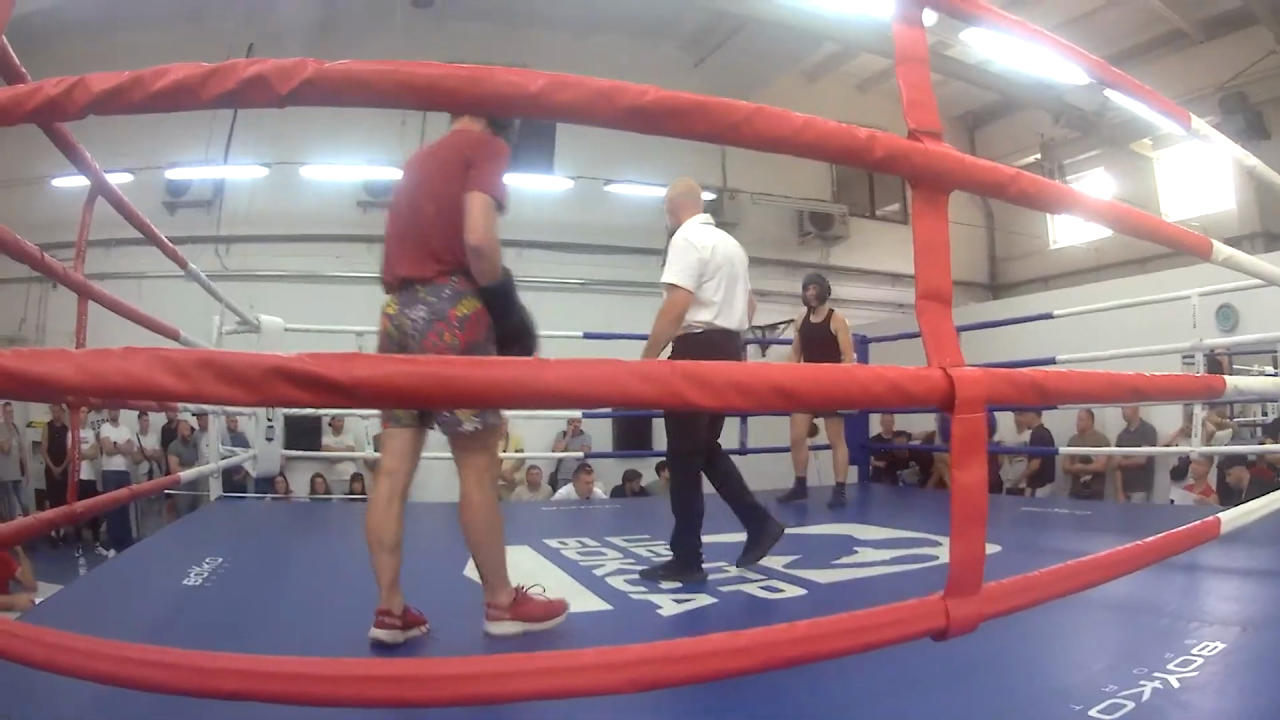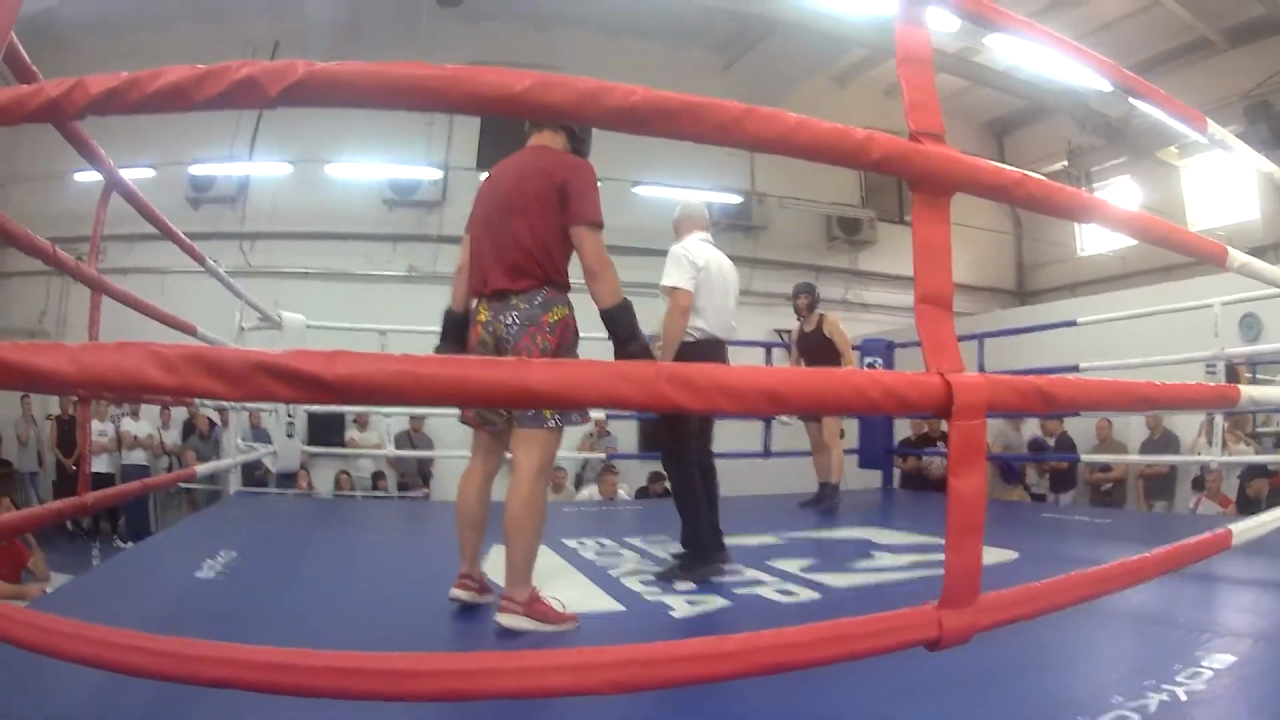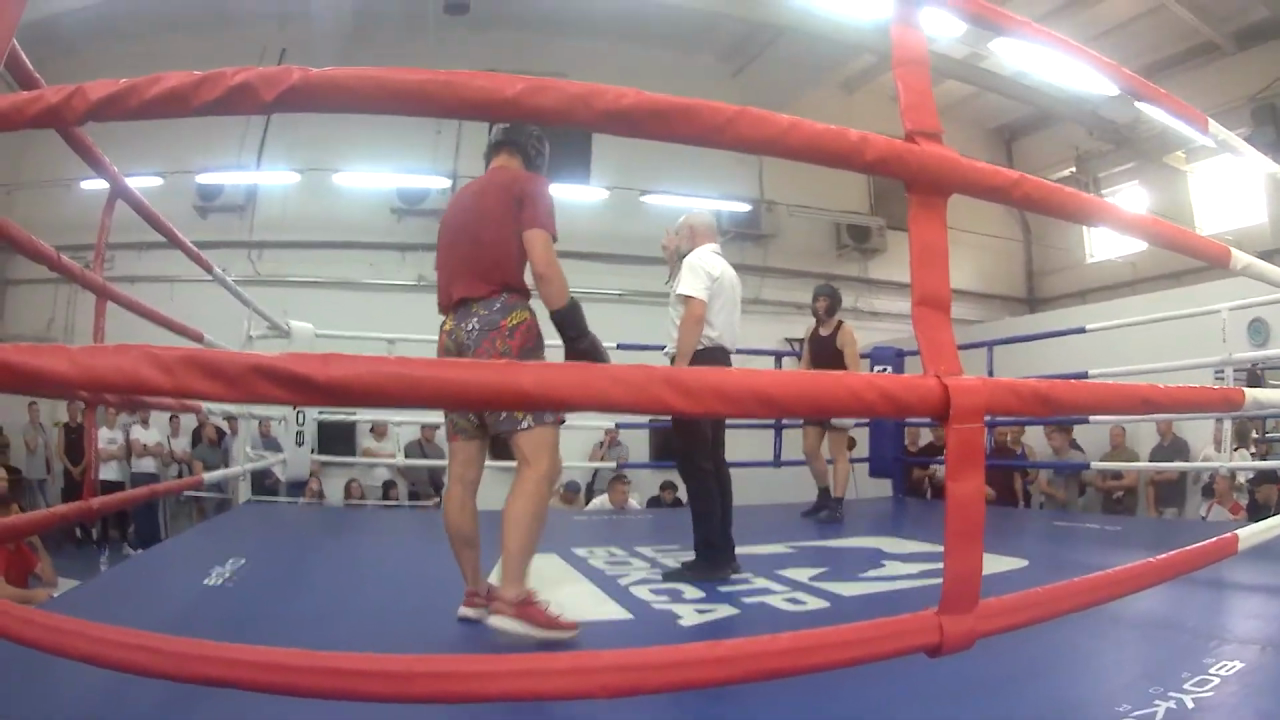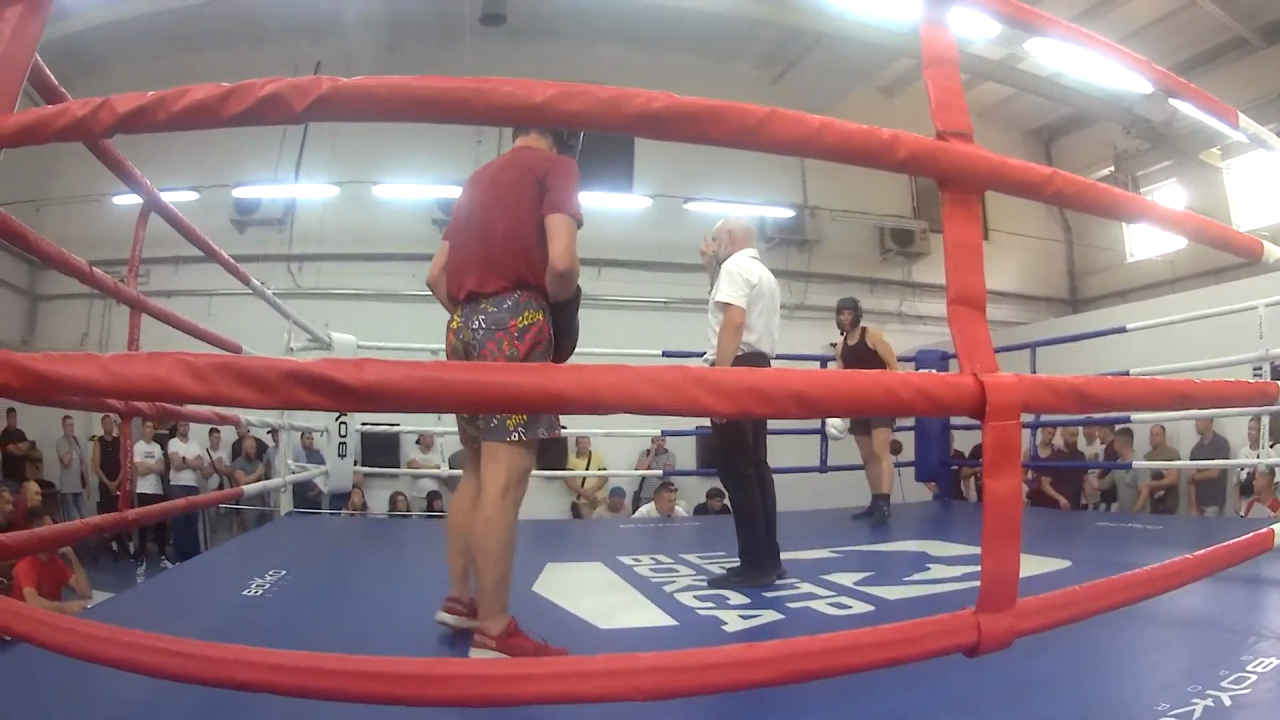
dt=0.7s
person 1, frame 1
left shoulder: (415, 163)
right shoulder: (486, 148)
right elbow: (478, 239)
right wrist: (505, 305)
left hip: (397, 311)
right hip: (451, 308)
left knee: (394, 468)
right knee: (478, 468)
left ankle: (390, 609)
right ankle: (502, 601)
person 1, frame 2
left shoulder: (493, 177)
right shoulder: (572, 169)
left elbow: (463, 268)
right elbow: (594, 264)
left wrist: (452, 333)
right wrist: (628, 336)
left hip: (486, 318)
right hip: (540, 315)
left knee: (484, 457)
right knee: (531, 464)
left ankle: (468, 576)
right ankle: (518, 596)
person 1, frame 3
left shoulder: (458, 201)
right shoulder: (528, 185)
right elbow: (542, 267)
right wrist: (577, 333)
left hip: (453, 331)
right hip: (503, 322)
left knee: (463, 473)
right knee: (538, 461)
left ankle: (476, 590)
right ankle: (513, 596)
person 1, frame 4
left shoulder: (479, 179)
right shoulder: (555, 165)
left elbow: (436, 275)
right elbow: (562, 262)
right wrist: (564, 311)
left hip: (464, 325)
right hip: (516, 321)
left knee: (476, 474)
right knee: (504, 483)
left ankle: (459, 597)
right ankle: (493, 632)
person 2, frame 1
left shoulder: (686, 239)
right shoulder: (731, 243)
left elbow: (676, 305)
right elbow: (748, 304)
left wrist: (647, 359)
left hip: (697, 350)
right hip: (729, 349)
left knee: (684, 456)
right knee: (707, 449)
left ankle: (687, 559)
right ankle: (761, 526)
person 2, frame 2
left shoulder: (683, 251)
right shoulder: (725, 262)
left elbow: (680, 307)
left wrist: (663, 362)
left hip: (689, 356)
right hip: (716, 356)
left knee: (679, 455)
right knee: (699, 452)
left ankle: (701, 553)
right ankle: (710, 543)
person 2, frame 3
left shoulder: (696, 260)
right shoulder: (725, 268)
left elbow: (694, 315)
left wrist: (677, 370)
right wrist: (674, 263)
left hip: (698, 364)
right hip: (718, 363)
left knee: (694, 463)
right knee: (712, 460)
left ankle: (710, 558)
right ankle: (722, 553)
person 2, frame 4
left shoulder: (735, 266)
right shoulder: (764, 273)
left elbow: (733, 322)
right wrist: (713, 267)
left hip: (738, 371)
right hip: (758, 370)
left knee: (736, 470)
right knee: (755, 467)
left ankle: (755, 564)
right ankle: (767, 559)
person 3, frame 1
left shoulder: (837, 320)
right shoulder: (801, 320)
left elbow: (848, 356)
right elbow: (796, 353)
left knee: (836, 439)
right knee: (797, 437)
left ankle: (840, 491)
right ankle: (800, 486)
person 3, frame 2
left shoulder: (829, 323)
right shoulder: (796, 333)
left elbow: (848, 355)
right elbow: (794, 366)
left knee: (831, 440)
right knee: (816, 445)
left ankle: (833, 492)
right ankle: (822, 491)
person 3, frame 3
left shoulder: (845, 331)
right shoulder: (811, 332)
left elbow: (853, 369)
right elbow: (805, 366)
left knee: (838, 454)
right knee: (810, 450)
left ankle: (837, 506)
right ankle: (824, 495)
person 3, frame 4
left shoulder: (872, 335)
right shoulder: (841, 346)
left elbow: (893, 364)
left knee: (881, 452)
right knee: (867, 457)
left ankle: (885, 504)
right ankle: (876, 503)
